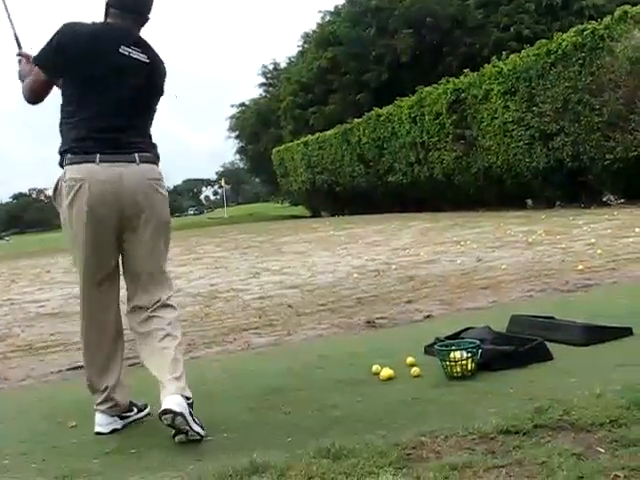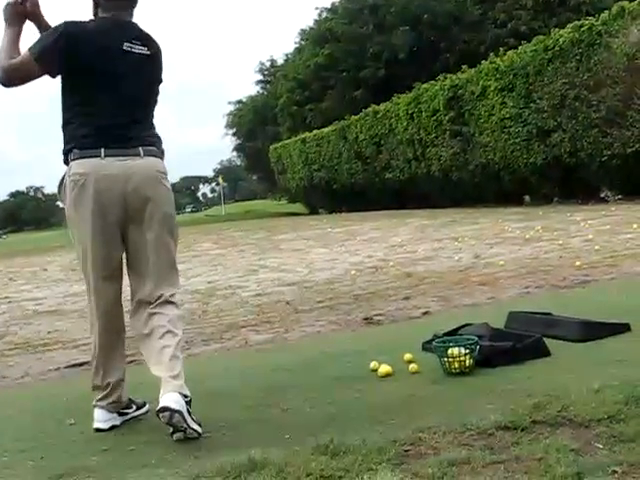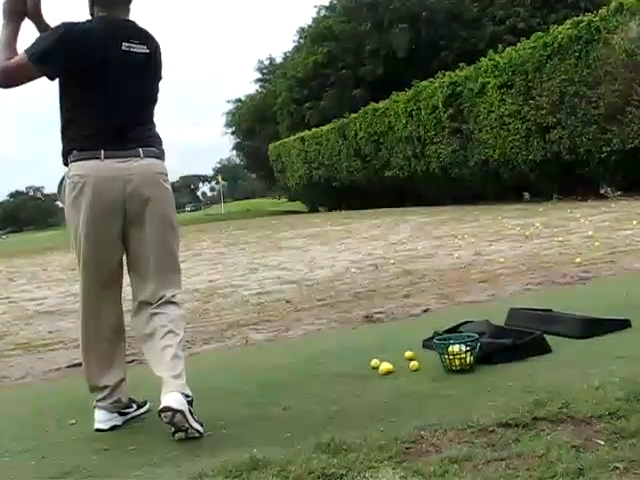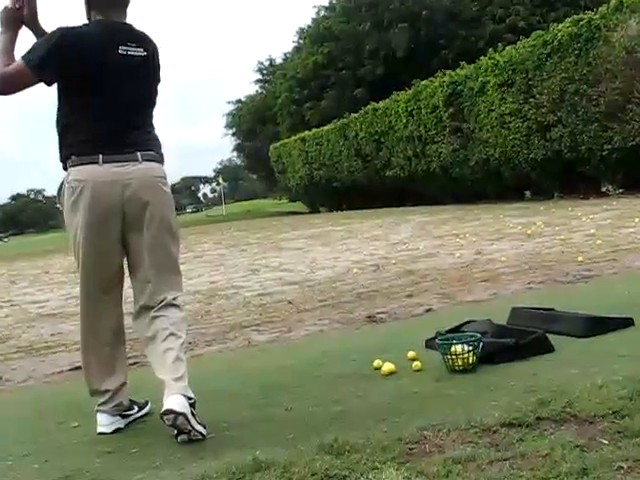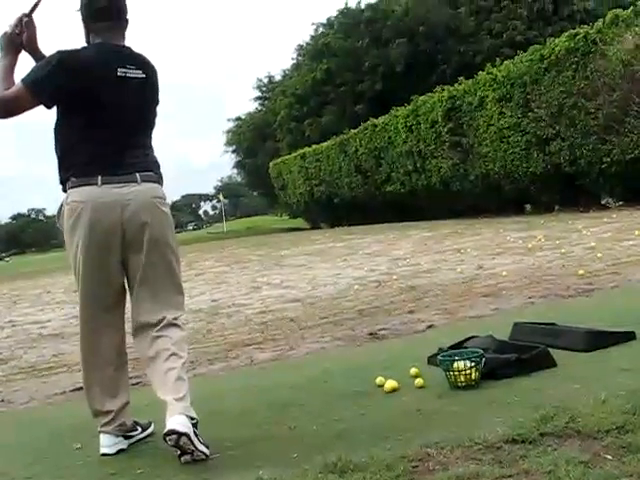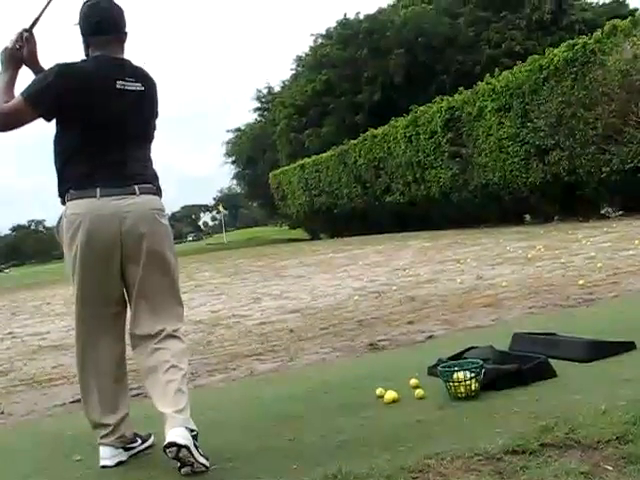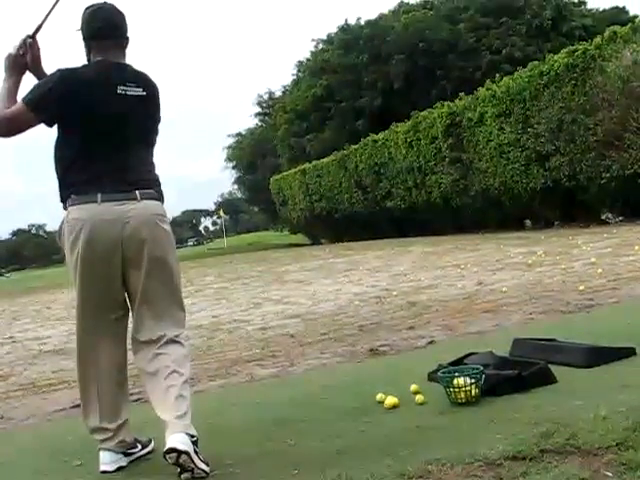
dt=0.4s
person 1, frame 1
left shoulder: (74, 36)
right shoulder: (154, 66)
left elbow: (33, 93)
left wrist: (26, 69)
right wrist: (41, 65)
left hip: (83, 176)
right hip: (142, 175)
left knee: (95, 297)
right knee: (153, 294)
left ankle: (110, 405)
right ankle: (174, 394)
person 1, frame 2
left shoulder: (75, 35)
right shoulder: (150, 48)
left hip: (91, 172)
right hip: (146, 168)
left knee: (101, 292)
right knee: (157, 290)
left ankle: (109, 401)
right ankle: (172, 391)
person 1, frame 3
left shoulder: (73, 36)
right shoulder: (149, 45)
left hip: (91, 174)
right hip: (146, 170)
left knee: (98, 294)
right knee: (158, 289)
left ankle: (110, 400)
right ankle: (174, 390)
person 1, frame 4
left shoulder: (71, 41)
right shoulder: (146, 48)
left hip: (90, 178)
right hip: (145, 174)
left knee: (98, 298)
right knee: (160, 292)
left ankle: (111, 404)
right ankle: (177, 393)
person 1, frame 5
left shoulder: (70, 65)
right shoulder: (145, 70)
right wrist: (38, 54)
left hip: (89, 199)
right hip: (145, 194)
left knee: (99, 318)
right knee: (160, 312)
left ankle: (114, 425)
right ankle: (179, 414)
person 1, frame 6
left shoulder: (69, 78)
right shoulder: (144, 83)
right wrist: (38, 69)
left hip: (87, 211)
right hip: (143, 205)
left knee: (97, 330)
right knee: (159, 323)
left ankle: (113, 437)
right ankle: (178, 426)
person 1, frame 7
left shoulder: (69, 83)
right shoulder: (147, 87)
right wrist: (43, 76)
left hip: (88, 216)
right hip: (145, 211)
left knee: (98, 334)
right knee: (161, 327)
right ankle: (179, 432)
